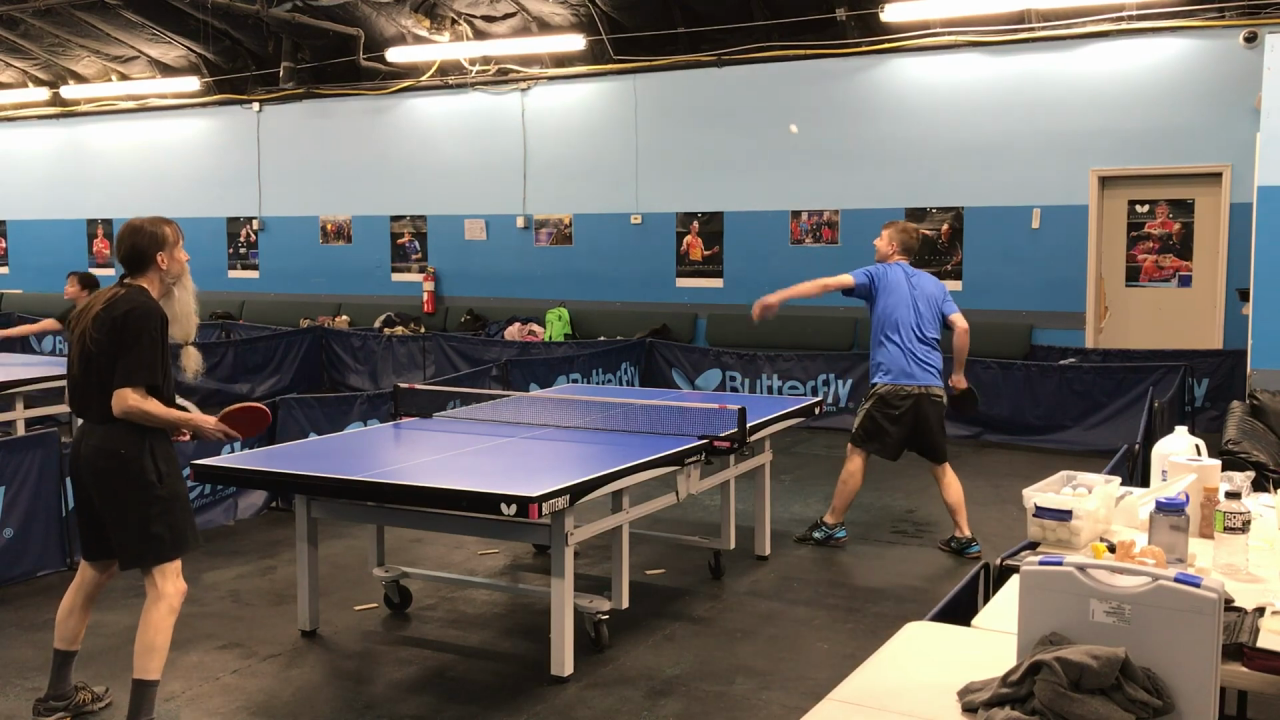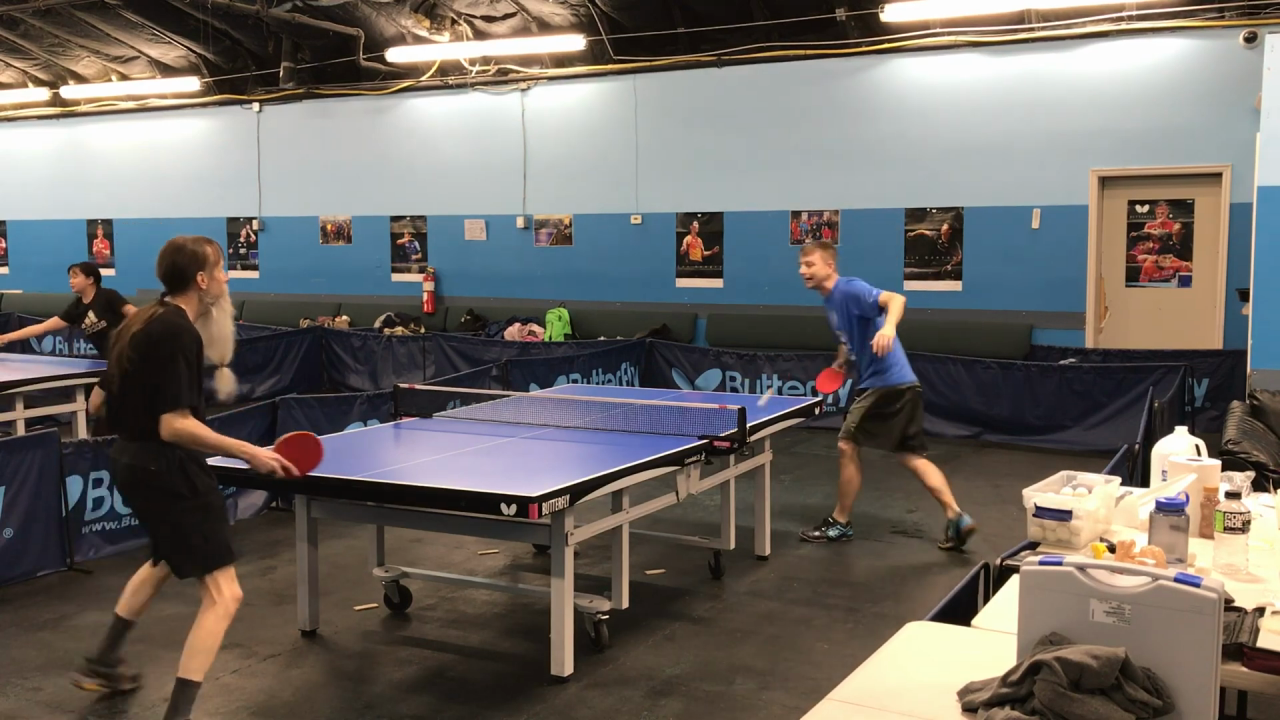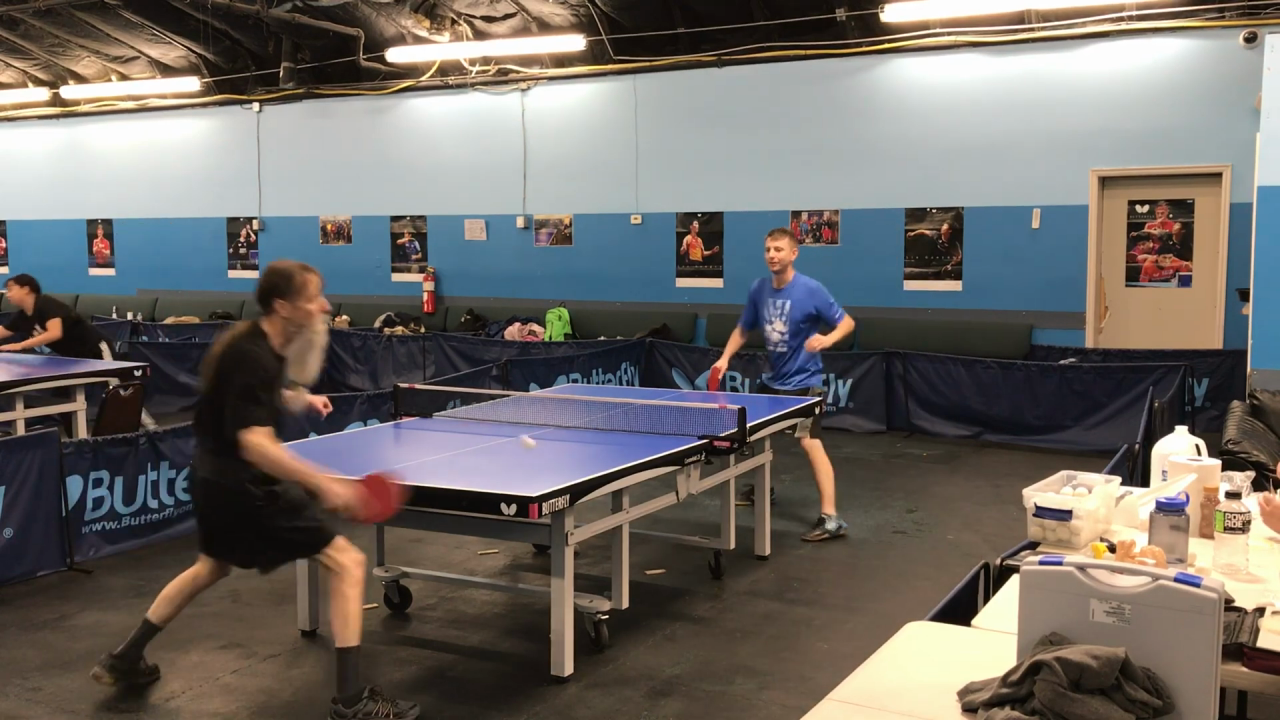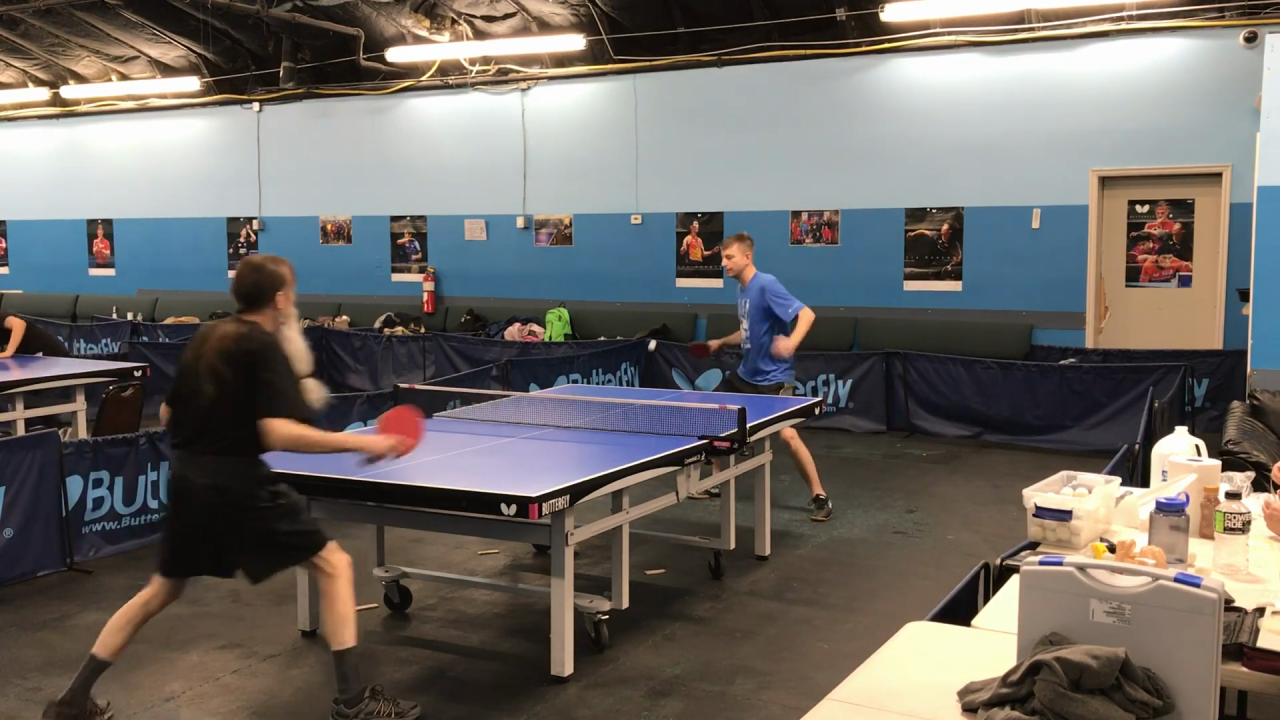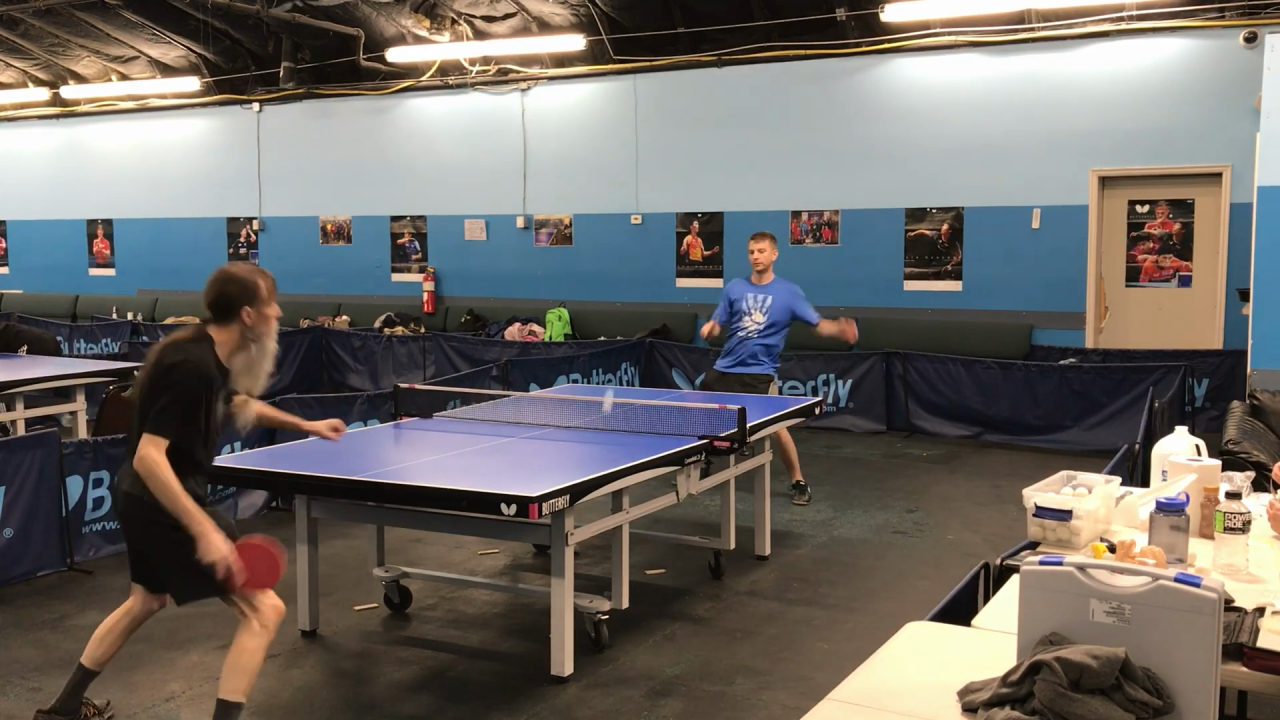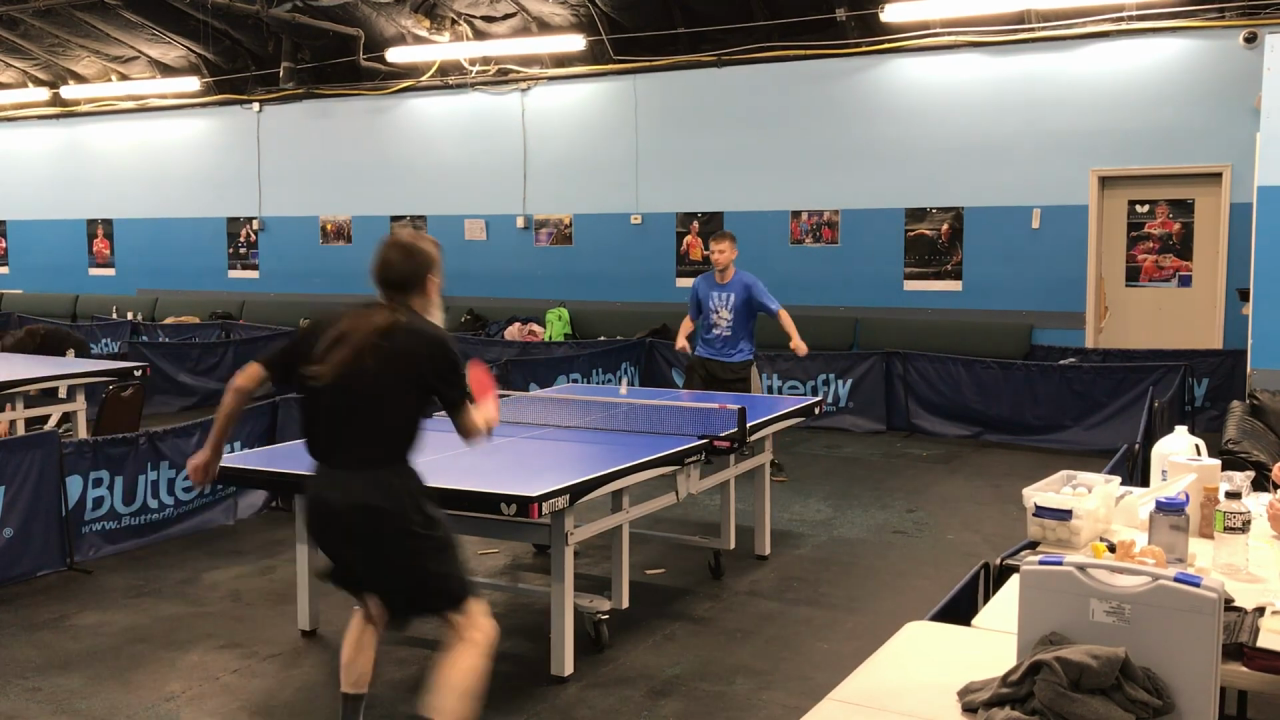
dt=0.5s
person 1, frame 1
left shoulder: (100, 305)
right shoulder: (144, 312)
right elbow: (128, 403)
left wrist: (167, 418)
right wrist: (193, 421)
left hip: (93, 447)
right hip: (131, 456)
left knee: (95, 570)
right knee: (167, 588)
person 1, frame 2
left shoulder: (143, 322)
right shoulder: (179, 333)
left elbow: (115, 402)
right elbow: (175, 427)
right wrist: (250, 453)
left hip: (132, 461)
right hip: (164, 469)
left knee: (168, 558)
right knee: (222, 595)
left ankle: (103, 662)
person 1, frame 3
left shoulder: (251, 344)
right shoulder: (252, 358)
right elbow: (254, 443)
left wrist: (301, 400)
right wrist: (322, 481)
left hip: (213, 475)
right hip: (239, 484)
left knee: (212, 567)
right knee: (347, 564)
left ankle: (124, 660)
person 1, frame 4
left shoulder: (206, 339)
right shoulder: (264, 350)
left elbow: (168, 415)
right elbow: (280, 433)
right wrist: (364, 442)
left hip: (187, 479)
right hip: (237, 483)
left knee: (162, 589)
right knee: (334, 566)
person 1, frame 5
left shoulder: (206, 351)
right shoulder: (193, 365)
left elbow: (240, 403)
right elbow: (147, 457)
left wrist: (304, 425)
right wrist: (206, 530)
left hip: (144, 499)
right hip: (161, 502)
left knee: (146, 599)
right knee: (263, 609)
person 1, frame 6
left shoulder: (333, 330)
right shoulder: (432, 343)
left elbow: (242, 383)
right elbow: (470, 428)
left wrist: (210, 452)
right wrist: (488, 415)
left hip: (330, 495)
right hip: (390, 500)
left knee: (375, 607)
right knee: (474, 629)
person 2, frame 1
left shoulder: (877, 274)
right shoulder: (935, 285)
left elbow: (828, 284)
right elbow: (961, 327)
left wrist: (775, 298)
right wrist: (958, 371)
left hip: (891, 384)
right hip: (930, 386)
left knee: (856, 453)
right knee: (939, 464)
left ankle: (832, 525)
right ankle: (964, 538)
person 2, frame 2
left shoulder: (851, 289)
right shoulder: (831, 301)
left elbow: (896, 299)
left wrist: (888, 328)
right wrist: (841, 360)
left hip: (885, 382)
right hip: (901, 383)
left knee: (847, 446)
right knee: (913, 456)
left ankle: (840, 522)
right ankle: (956, 517)
person 2, frame 3
left shoulder: (811, 289)
right shoulder: (759, 289)
left elbow: (847, 322)
right elbow: (743, 329)
left wrist: (827, 340)
right wrist: (725, 358)
left hip: (804, 383)
right hip: (771, 381)
left knee: (810, 443)
left ankle: (831, 518)
person 2, frame 4
left shoulder: (766, 285)
right shoulder: (742, 290)
left elbow: (807, 315)
left wrist: (792, 342)
right wrist: (721, 342)
left hip: (773, 378)
right hip: (744, 375)
left knee: (787, 435)
left ankle: (820, 496)
right ankle: (716, 482)
person 2, frame 5
left shoulder: (789, 292)
right shoulder: (734, 287)
left elbow: (819, 325)
right elbow: (717, 323)
left wrist: (841, 329)
right wrist: (709, 329)
left hip: (761, 372)
right hip: (725, 368)
left knee: (776, 428)
left ankle: (799, 482)
person 2, frame 6
left shoulder: (748, 283)
right shoulder: (701, 283)
left elbow: (779, 311)
right elbow: (691, 318)
left wrist: (796, 338)
right wrist: (681, 337)
left hip: (739, 360)
right hip: (705, 358)
left ankle: (770, 460)
